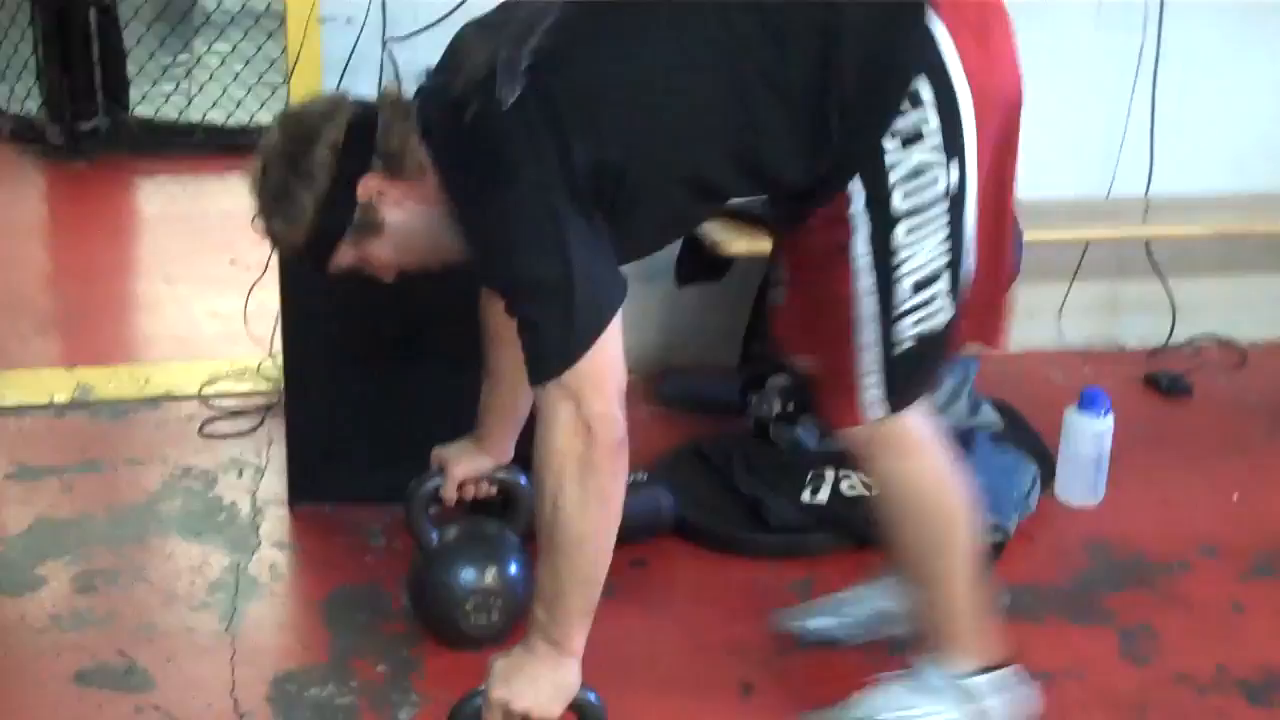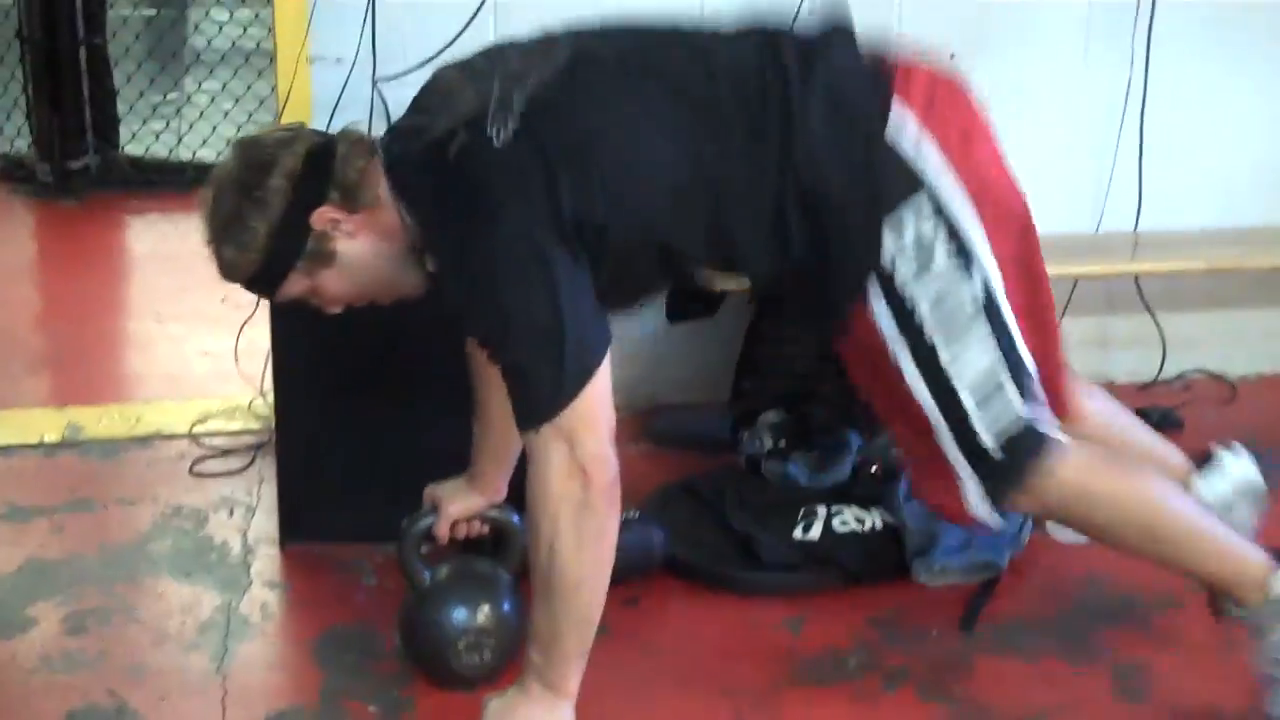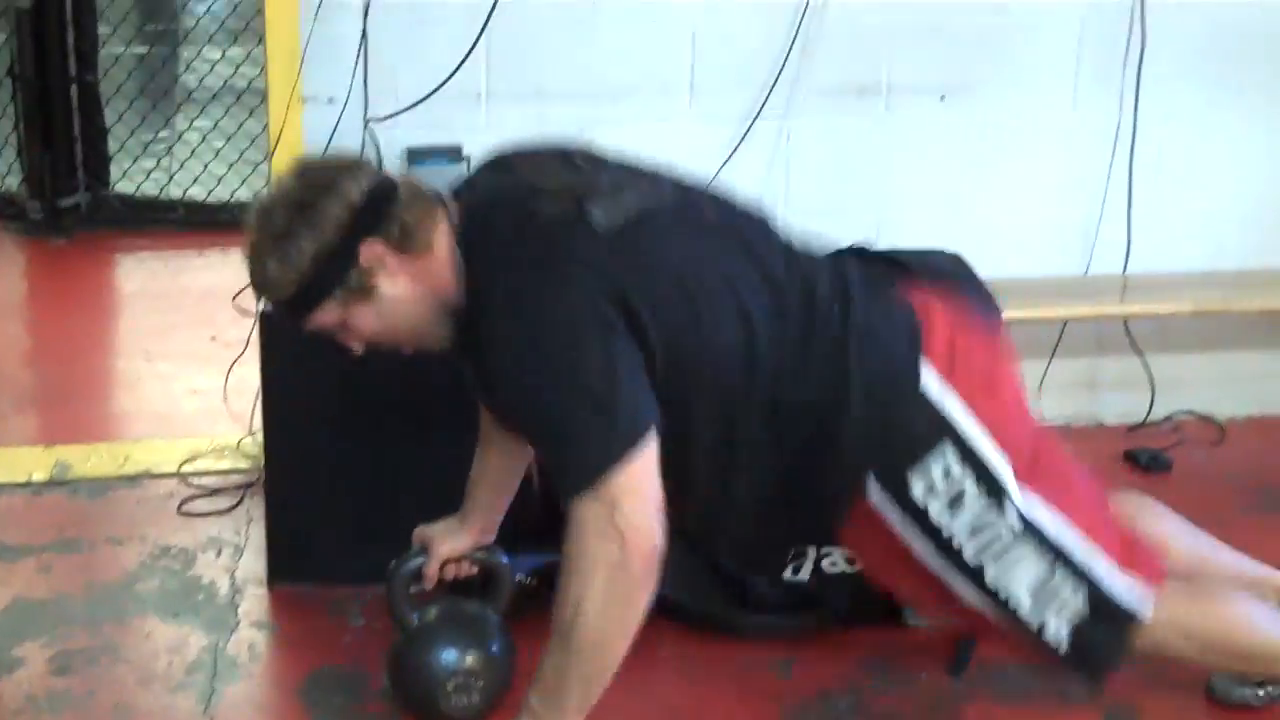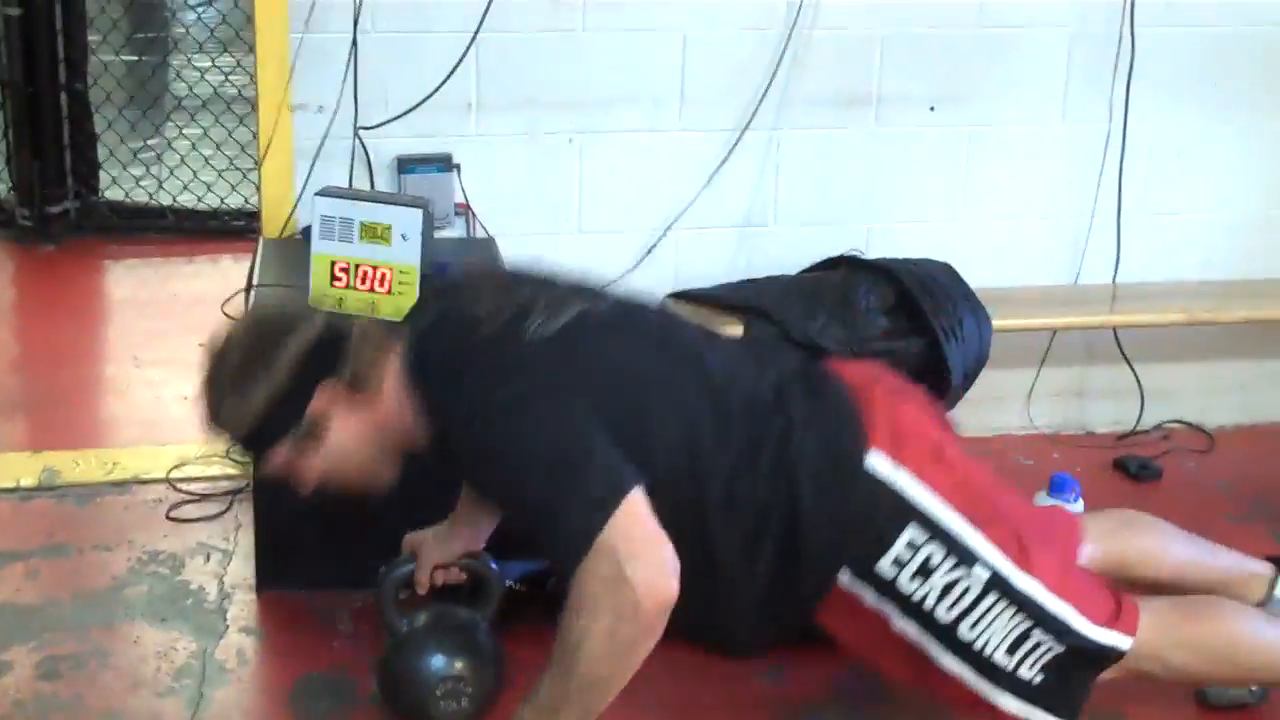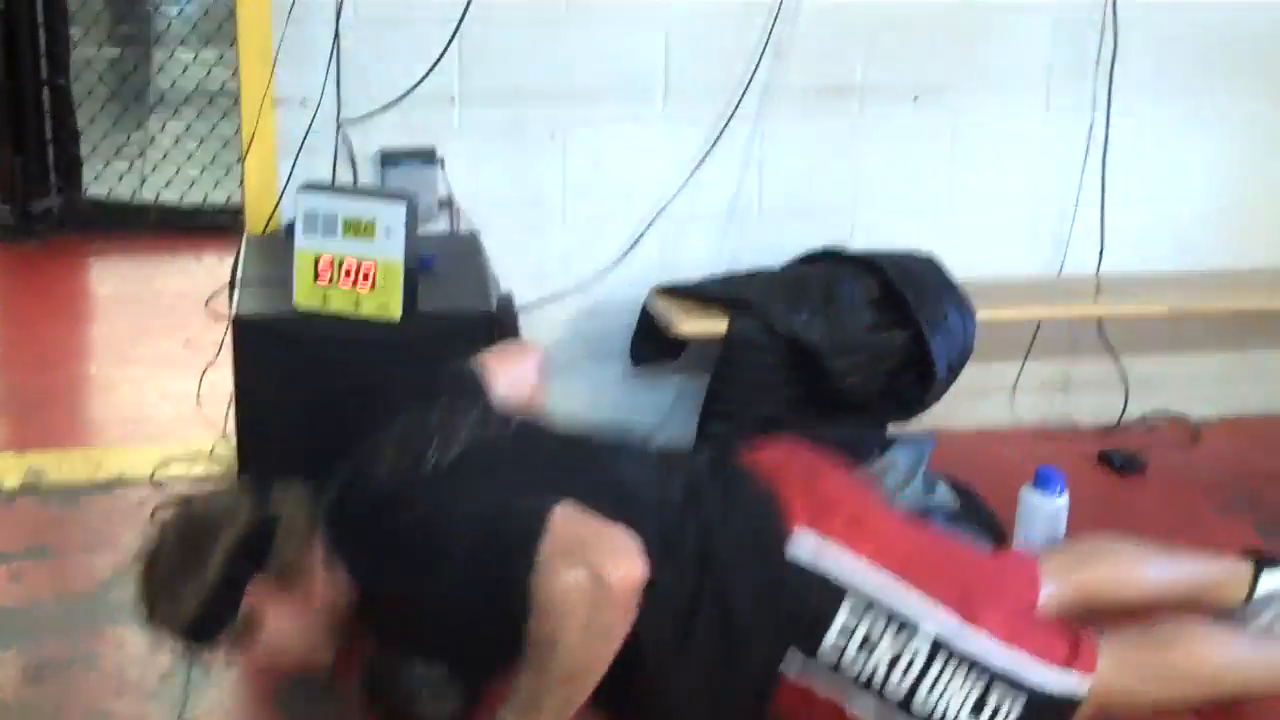
dt=0.2s
person 1, frame 1
left shoulder: (503, 169)
right shoulder: (437, 122)
left elbow: (590, 420)
right elbow: (515, 285)
left wrist: (554, 652)
right wrist: (492, 443)
left knee: (869, 399)
right knee: (826, 343)
right ankle: (931, 578)
person 1, frame 2
left shoulder: (479, 217)
right shoulder: (430, 148)
left elbow: (580, 459)
right elbow: (505, 321)
right wrist: (485, 478)
left hip: (883, 162)
right hip: (846, 133)
left knee: (1005, 450)
right knee: (1015, 395)
person 1, frame 3
left shoulder: (537, 291)
right shoulder: (494, 207)
left elbow: (625, 531)
right elbow: (521, 366)
right wrist: (476, 519)
left hip: (886, 415)
right hip: (867, 338)
left knee: (1112, 604)
right knee: (1078, 518)
person 1, frame 4
left shoulder: (493, 406)
right shoulder: (452, 330)
left elbow: (639, 585)
right wrist: (465, 529)
left hip: (848, 503)
right hip: (826, 422)
left knee: (1102, 630)
right knee: (1065, 555)
person 1, frame 5
left shoulder: (401, 546)
right shoulder: (380, 478)
left elbow: (603, 571)
right elbow: (514, 366)
left hip: (784, 589)
right hip: (760, 501)
right knee: (1032, 595)
